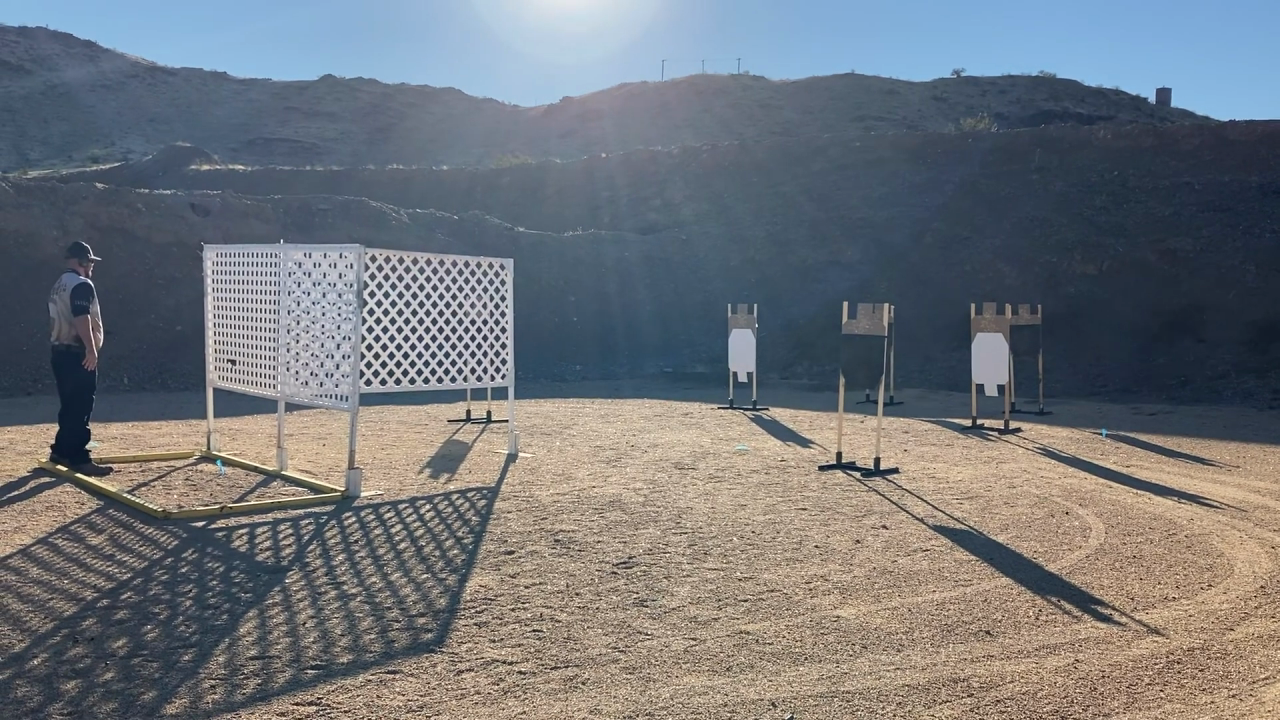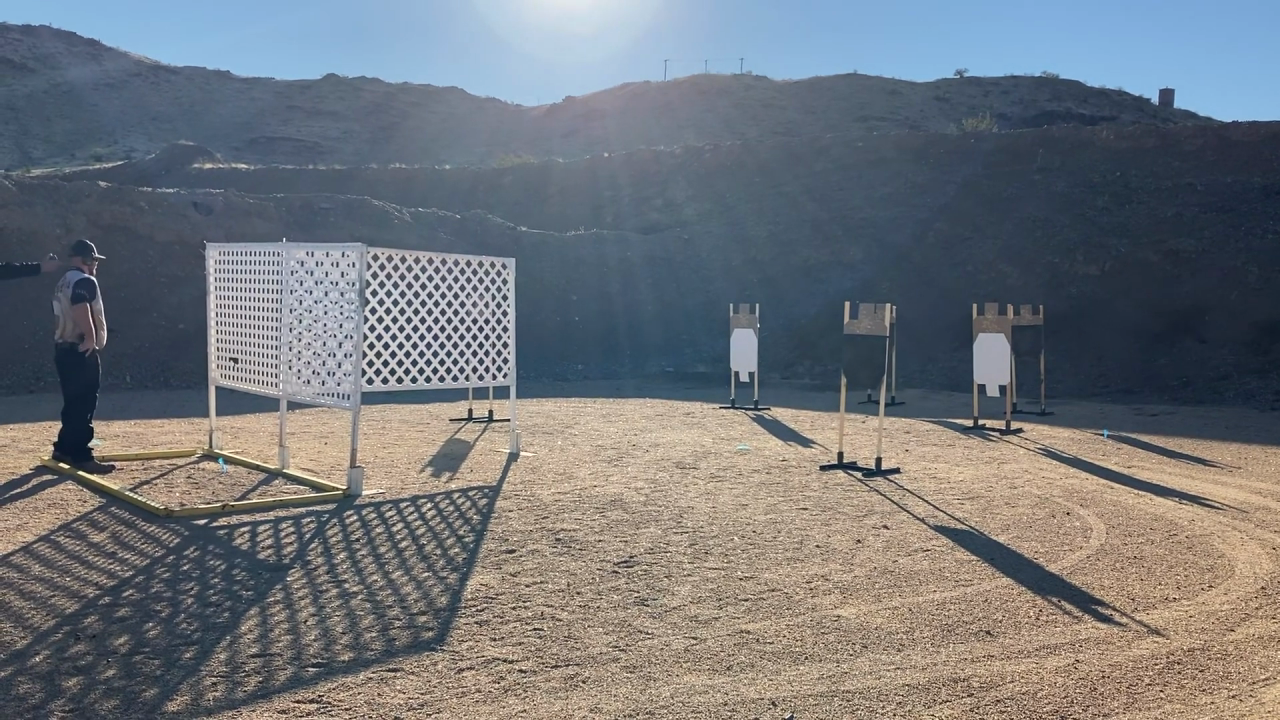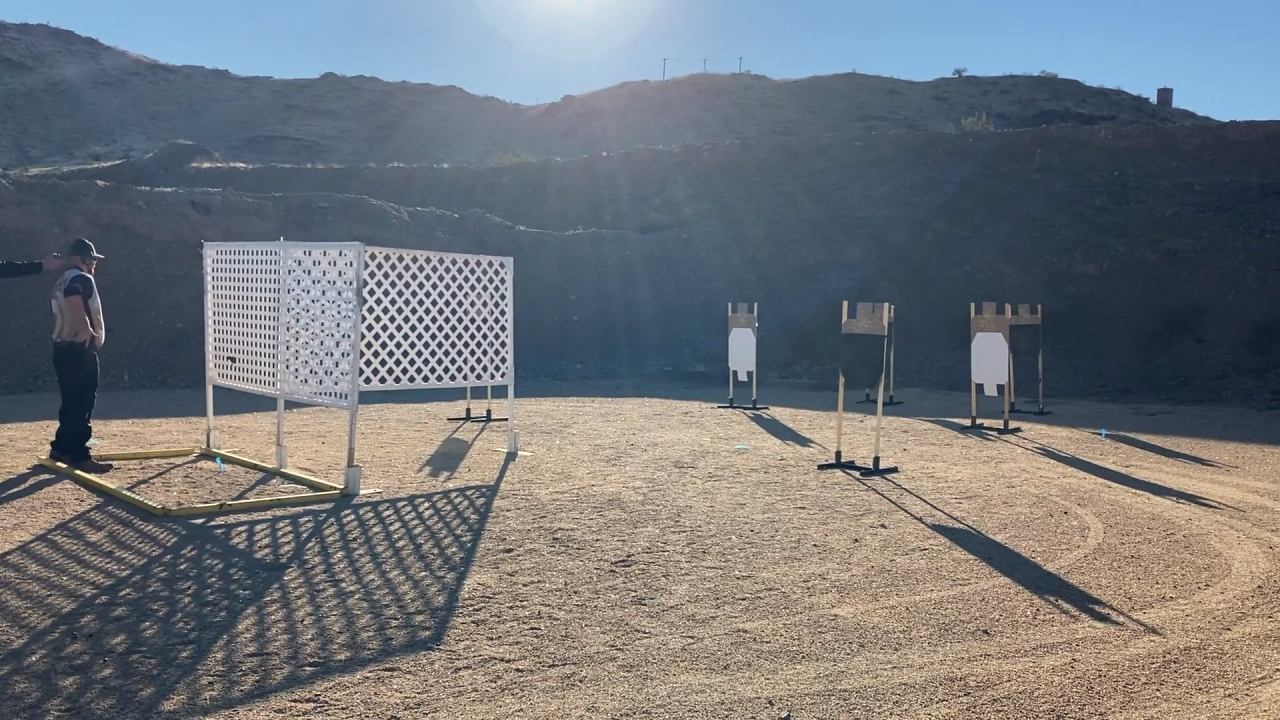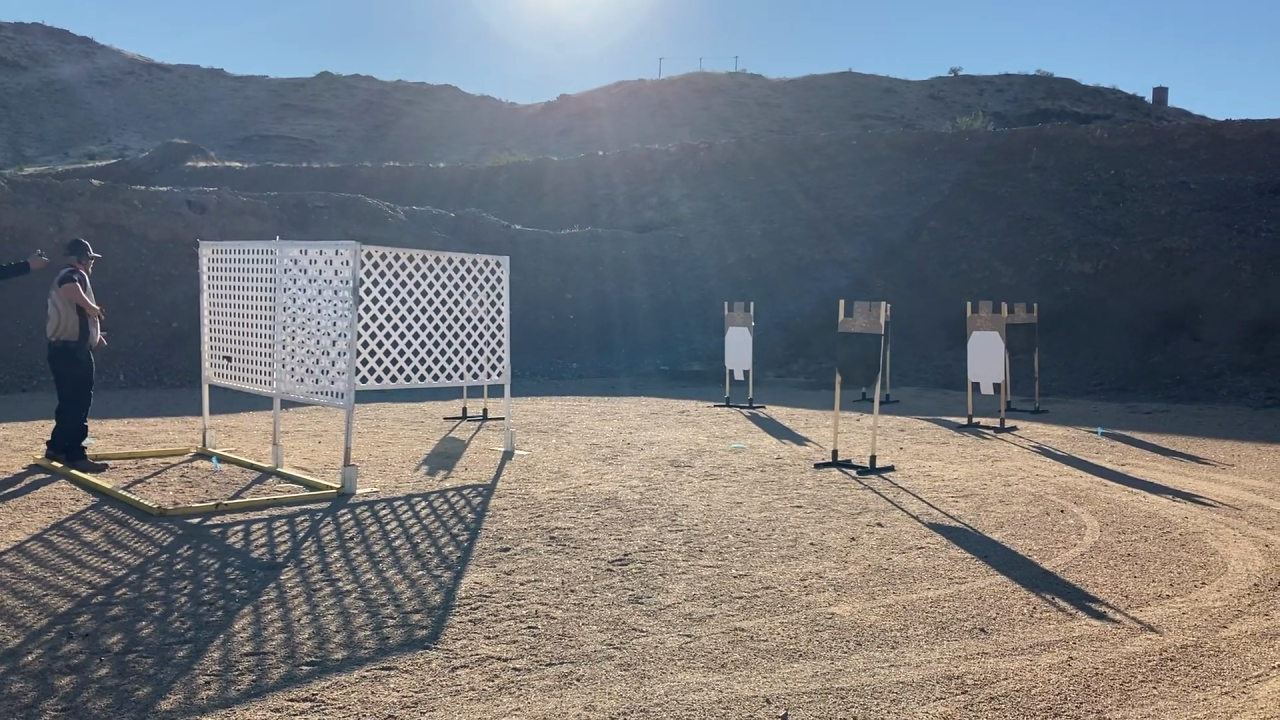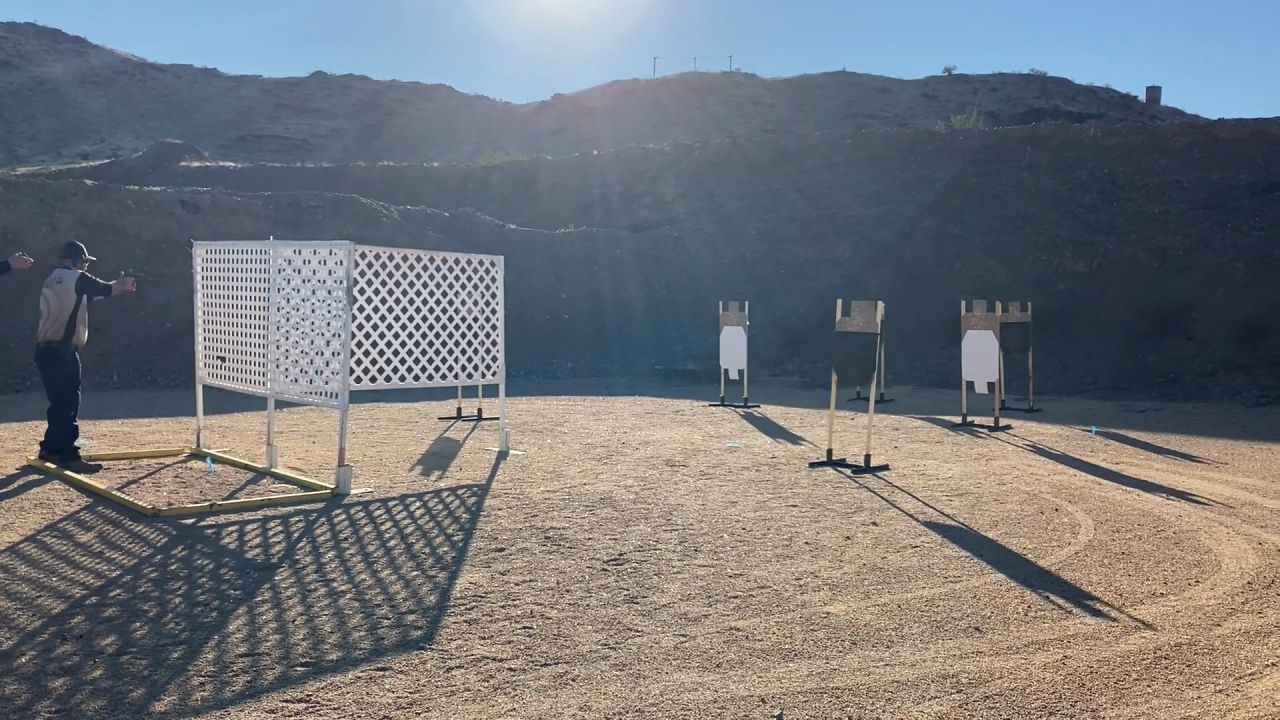
dt=0.4s
person 1, frame 1
left shoulder: (58, 285)
right shoulder: (82, 284)
right elbow: (82, 318)
right wrist: (91, 349)
left hip: (60, 351)
right hip: (78, 353)
left knee: (69, 405)
right knee: (80, 407)
left ankle: (61, 451)
right ankle: (79, 458)
person 1, frame 2
left shoulder: (63, 283)
right shoulder: (85, 281)
right elbow: (80, 305)
right wrist: (90, 336)
left hip: (64, 349)
right hip: (82, 352)
left knee: (73, 403)
right knee: (84, 405)
left ankle: (64, 449)
right ankle: (81, 456)
person 1, frame 3
left shoulder: (63, 281)
right shoulder: (82, 279)
right elbow: (72, 297)
right wrist: (84, 328)
left hip: (63, 348)
right hip: (80, 350)
left knee: (71, 403)
right knee: (82, 404)
left ankle: (61, 448)
right ankle: (79, 456)
person 1, frame 4
left shoulder: (63, 278)
right shoulder: (75, 277)
right elbow: (67, 287)
left wrist: (93, 334)
right wrist: (92, 307)
left hip: (59, 348)
right hip: (74, 350)
left knee: (68, 402)
right knee: (78, 403)
left ankle: (57, 448)
right ankle: (74, 455)
person 1, frame 5
left shoulder: (53, 280)
right shoulder: (76, 279)
left elbow: (92, 292)
right elbow: (104, 289)
left wrist: (120, 285)
right wrist: (124, 284)
left hip: (46, 349)
right hip: (61, 351)
left knee: (60, 402)
right knee: (67, 404)
left ankle: (50, 448)
right ankle: (68, 456)
